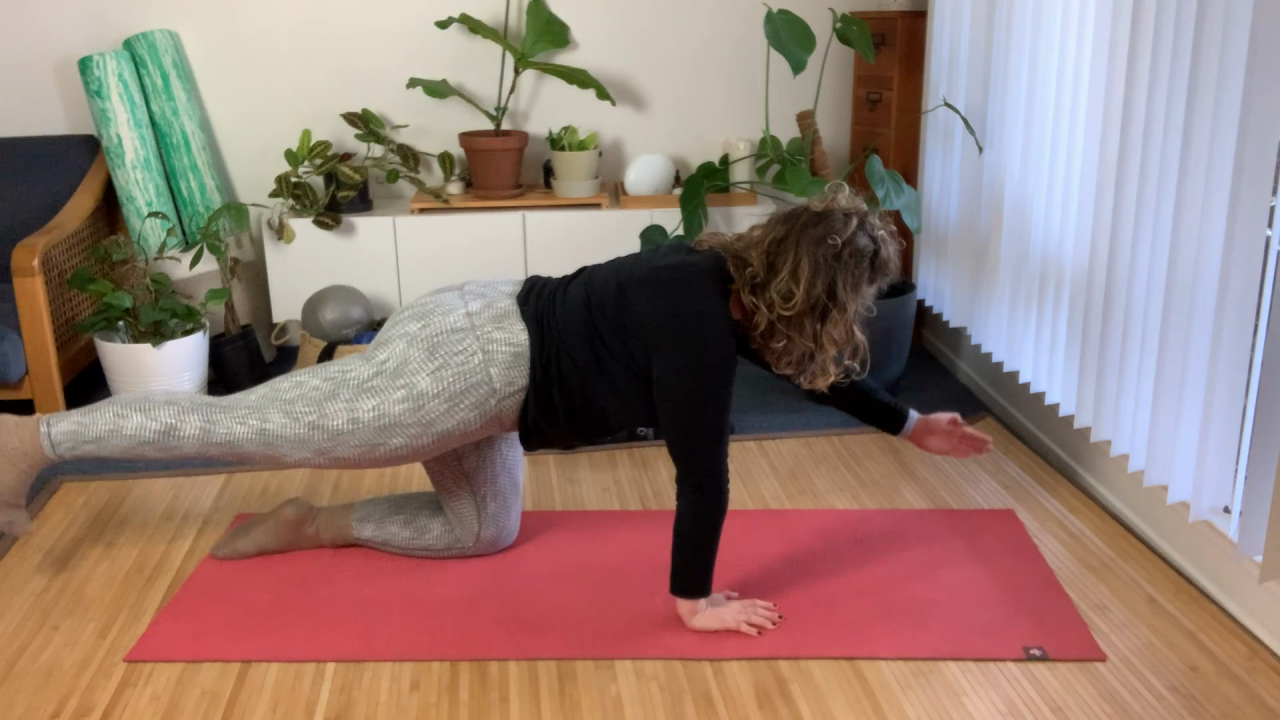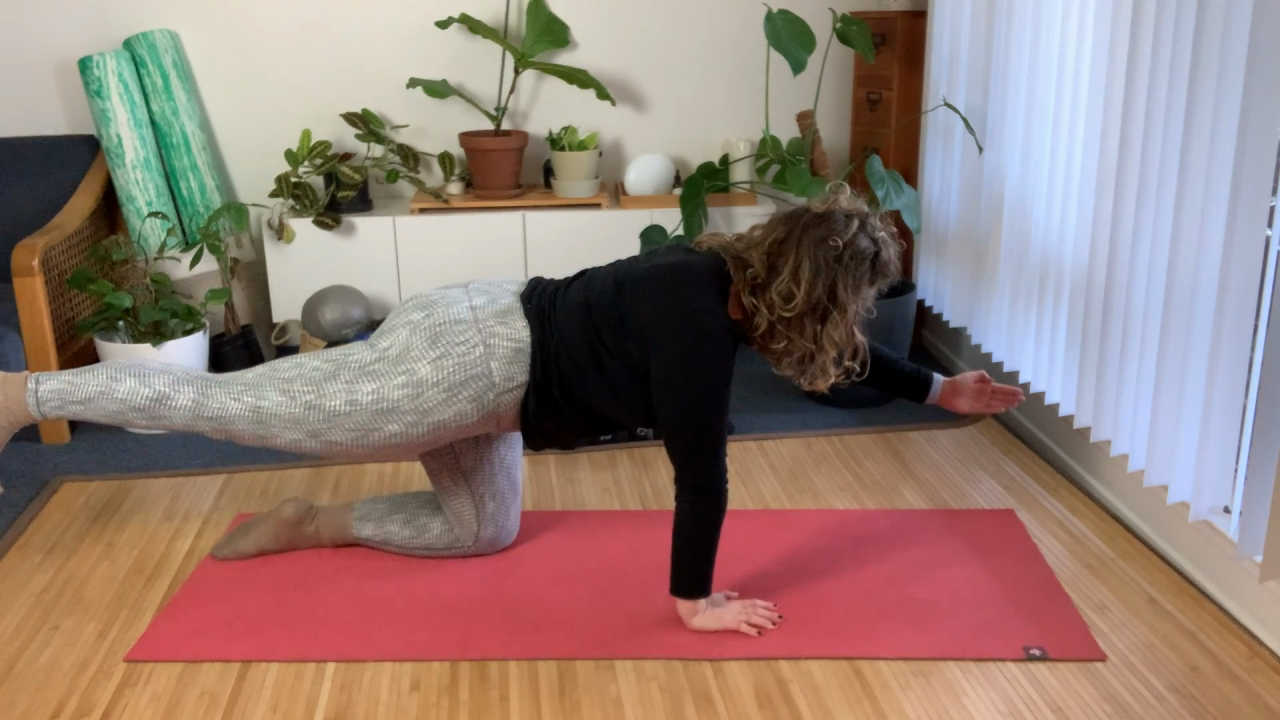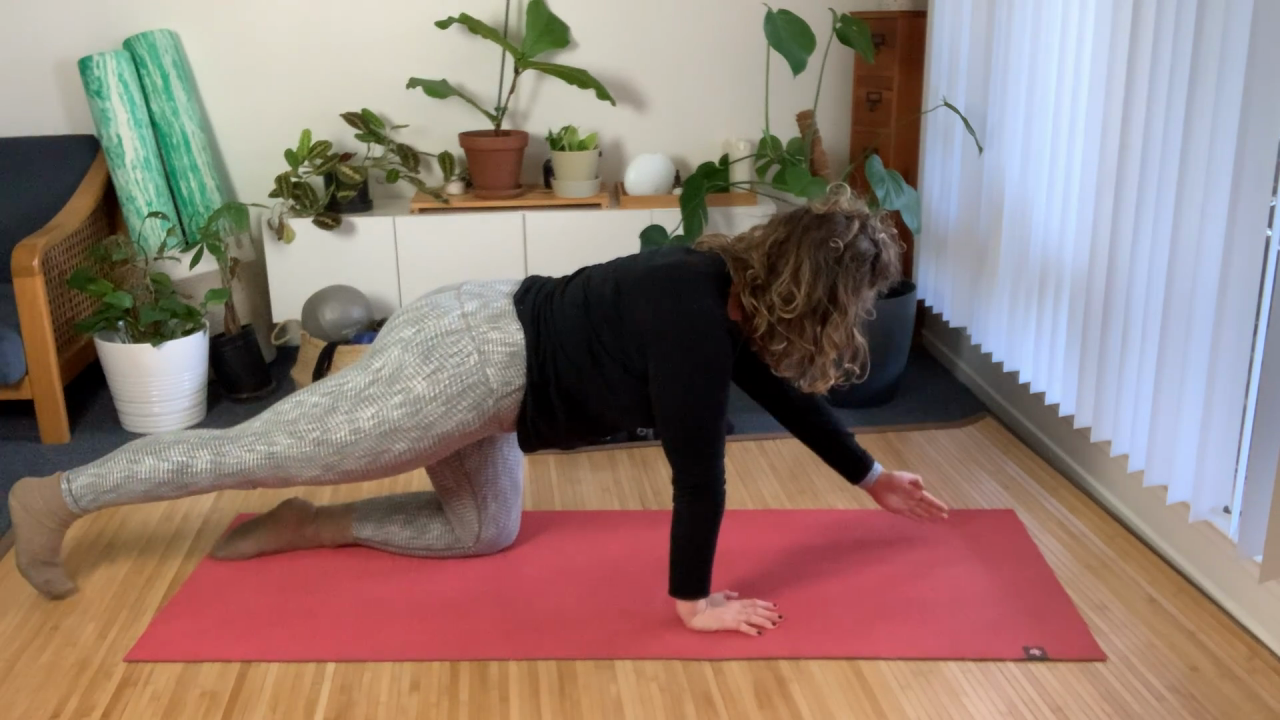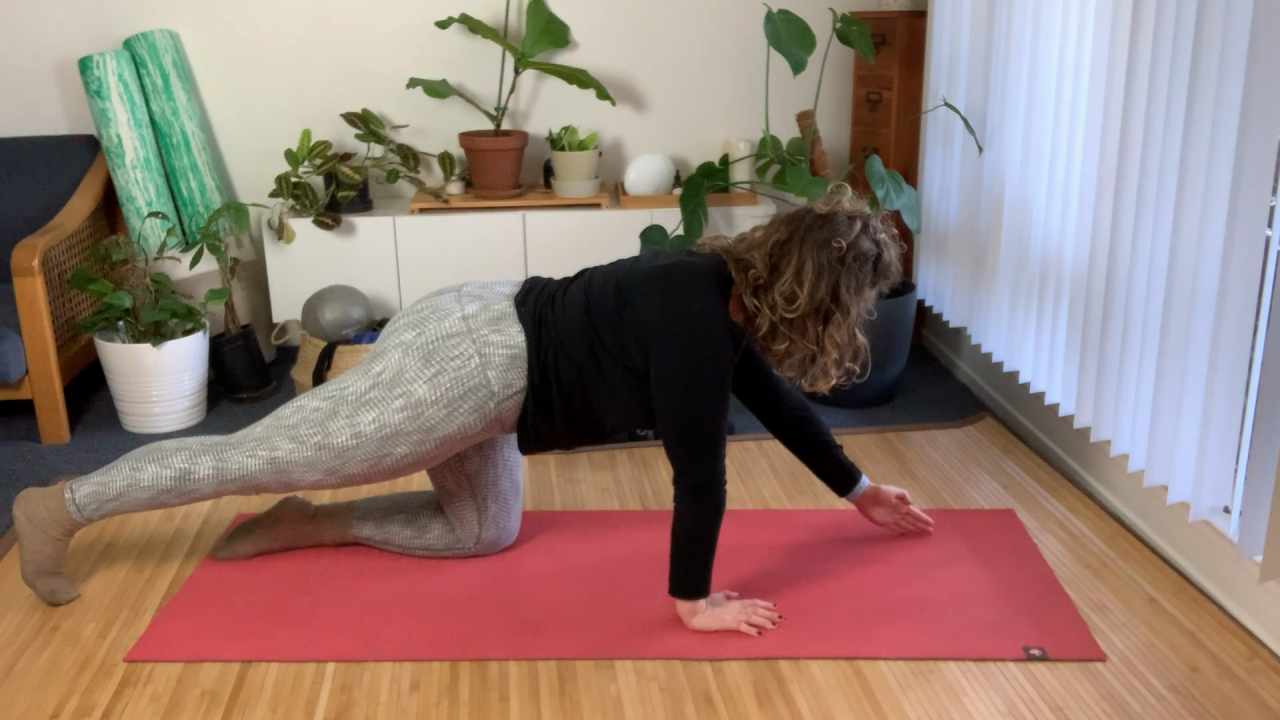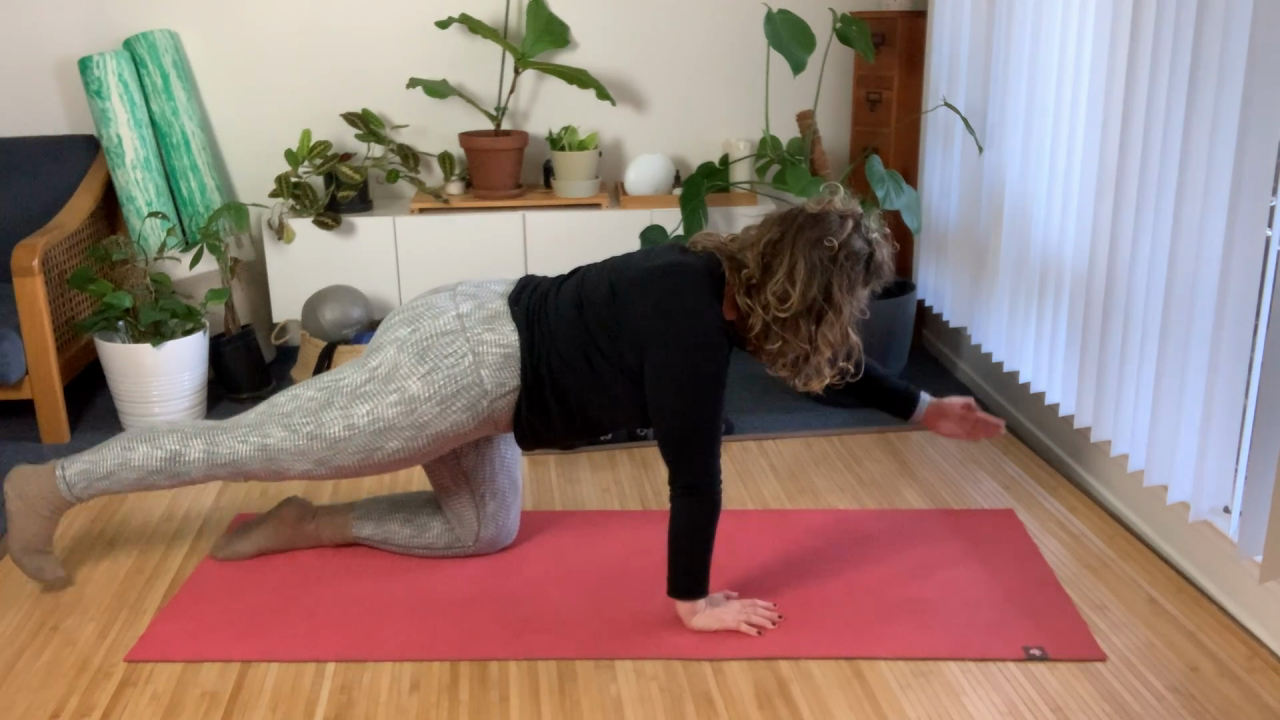
dt=1s
person 1, frame 1
left shoulder: (732, 279)
right shoulder: (701, 323)
left elbow: (815, 366)
right elbow: (701, 470)
left wrist: (910, 425)
right wrist: (696, 602)
left hip: (483, 336)
right hip: (471, 367)
left knee: (484, 529)
right knee: (234, 424)
left ankle: (309, 527)
person 1, frame 2
left shoulder: (735, 280)
right shoulder: (699, 325)
left elbow: (833, 354)
right elbow: (700, 473)
left wrist: (938, 388)
right wrist: (695, 603)
left hip: (483, 340)
right hip: (469, 364)
left knee: (483, 529)
right knee: (222, 400)
left ankle: (310, 527)
person 1, frame 3
left shoulder: (725, 290)
right shoulder: (695, 325)
left elbow: (781, 389)
right elbow: (696, 472)
left wrist: (871, 476)
right wrist: (692, 602)
left hip: (480, 342)
right hip: (470, 364)
left knee: (484, 530)
right knee: (251, 452)
left ankle: (303, 527)
person 1, frame 4
left shoulder: (726, 290)
right shoulder: (697, 324)
left elbow: (775, 397)
right elbow: (697, 471)
left wrist: (860, 490)
right wrist: (693, 602)
left hip: (480, 341)
right hip: (470, 365)
left knee: (485, 530)
right knee: (255, 457)
left ankle: (303, 526)
right ankle: (58, 508)
person 1, frame 5
left shoulder: (728, 278)
right shoulder: (694, 325)
left elbow: (826, 360)
right elbow: (694, 473)
left wrist: (922, 408)
right wrist: (693, 602)
left hip: (478, 339)
right hip: (466, 364)
left knee: (484, 527)
right knee: (243, 444)
left ankle: (308, 525)
